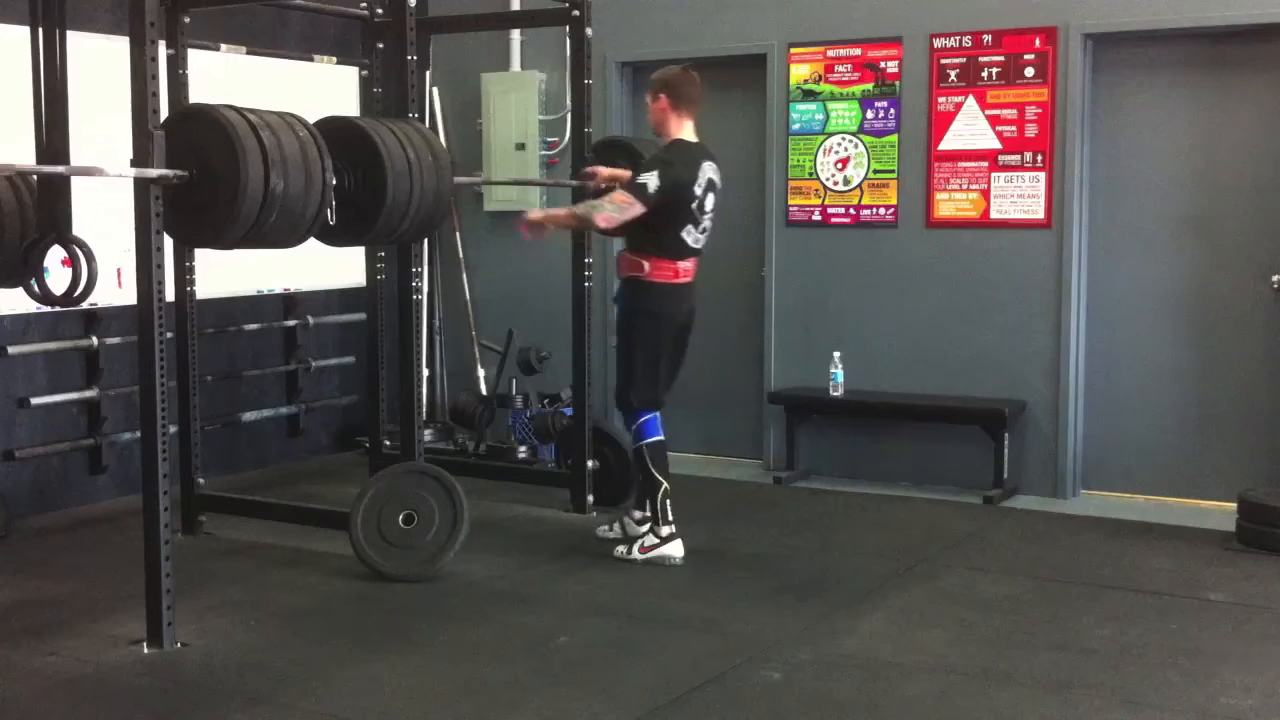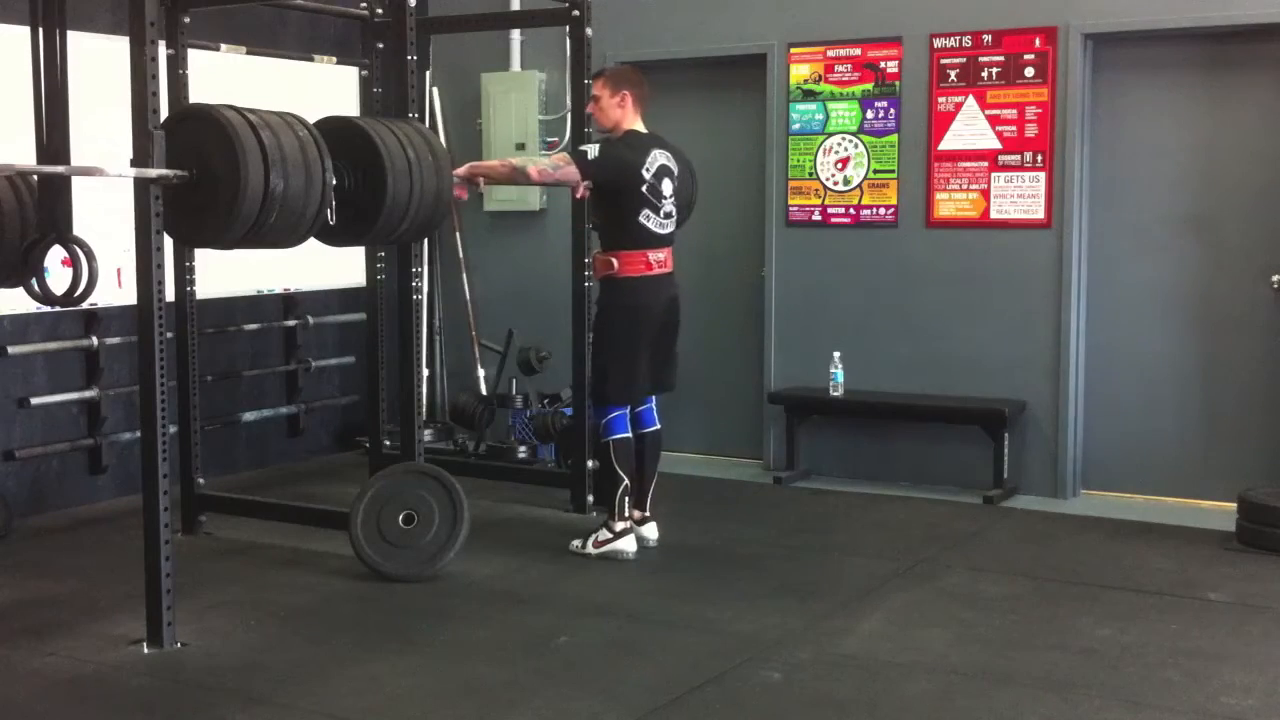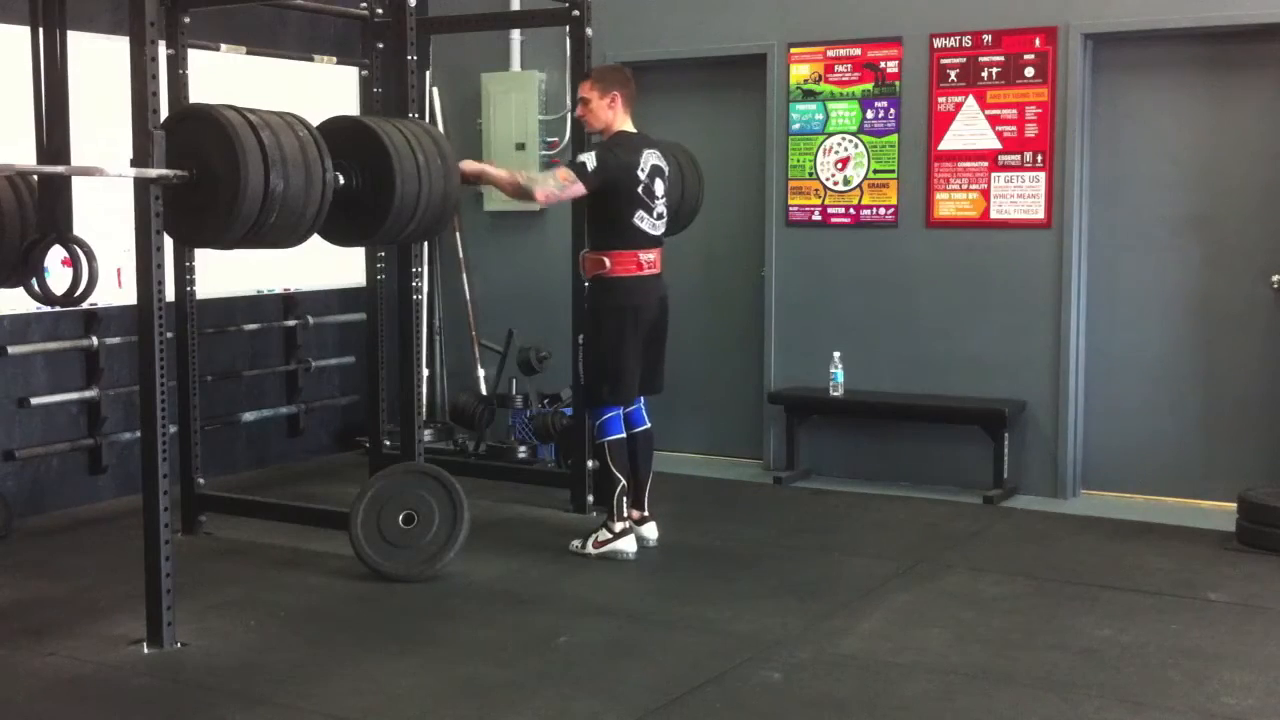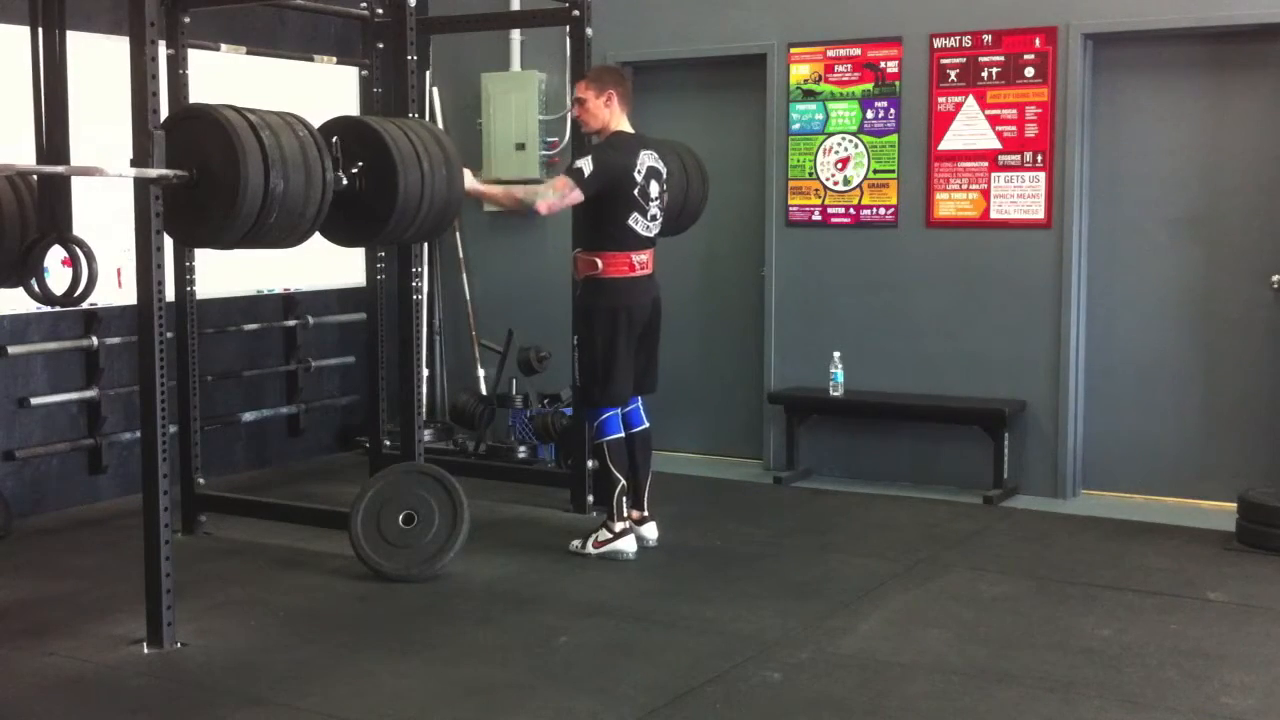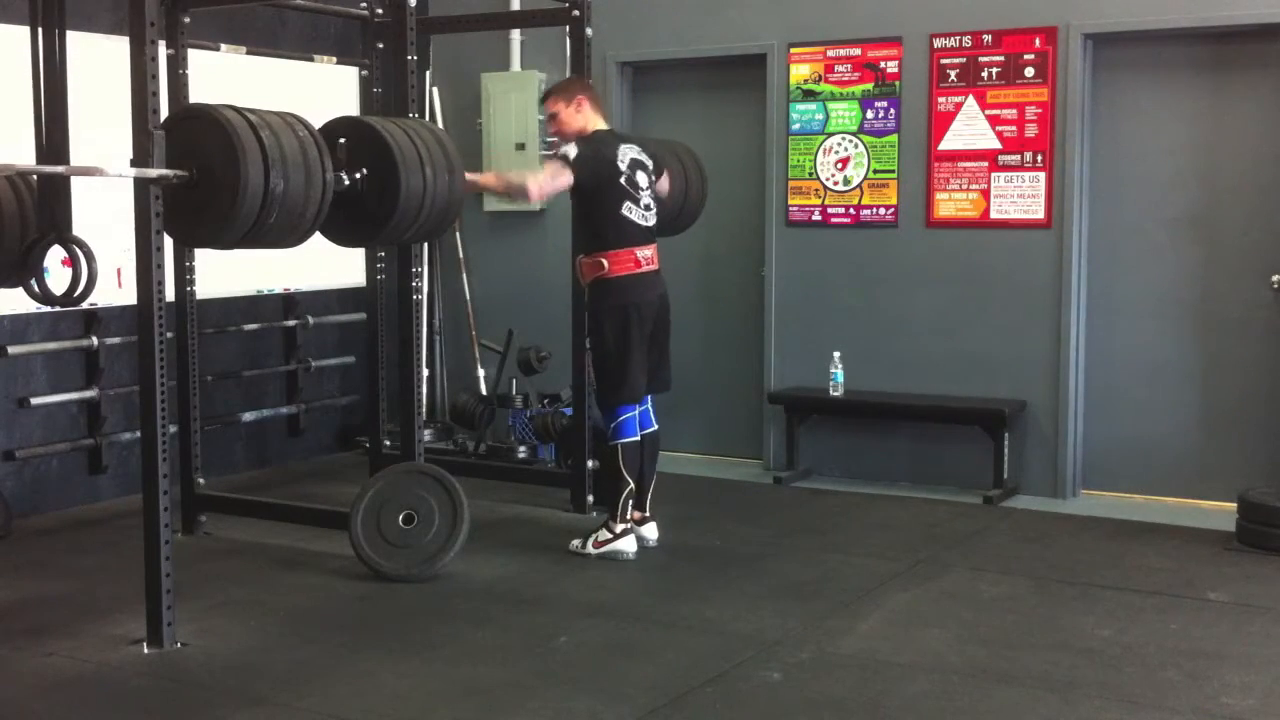
dt=0.5s
person 1, frame 1
left shoulder: (667, 163)
right shoulder: (704, 161)
left elbow: (604, 216)
left wrist: (544, 217)
right wrist: (619, 177)
left hip: (651, 295)
right hip: (678, 294)
left knee: (639, 408)
right knee: (644, 403)
left ankle: (662, 533)
right ankle: (644, 513)
person 1, frame 2
left shoulder: (616, 153)
right shoulder: (663, 151)
left elbow: (535, 169)
left wrist: (474, 169)
right wrist: (593, 187)
left hip: (628, 291)
right hip: (662, 288)
left knee: (613, 404)
right knee: (643, 401)
left ankle: (619, 528)
right ankle: (642, 516)
person 1, frame 3
left shoulder: (611, 155)
right shoulder: (650, 151)
left elbow: (541, 189)
left wrist: (479, 170)
left hip: (618, 291)
right hip: (649, 288)
left knee: (606, 405)
right knee: (632, 402)
left ankle: (618, 528)
right ankle: (640, 516)
person 1, frame 4
left shoulder: (608, 156)
right shoulder: (648, 151)
left elbow: (542, 201)
left wrist: (472, 186)
left hip: (610, 292)
right hip: (642, 288)
left knee: (603, 407)
right knee: (629, 402)
left ankle: (618, 527)
right ankle: (640, 516)
person 1, frame 5
left shoulder: (588, 150)
right shoulder: (633, 148)
left elbow: (531, 186)
right elbow: (664, 186)
left wrist: (469, 178)
left hip: (618, 291)
right hip: (649, 287)
left knee: (621, 406)
right knee: (639, 402)
left ankle: (619, 528)
right ankle: (641, 516)
